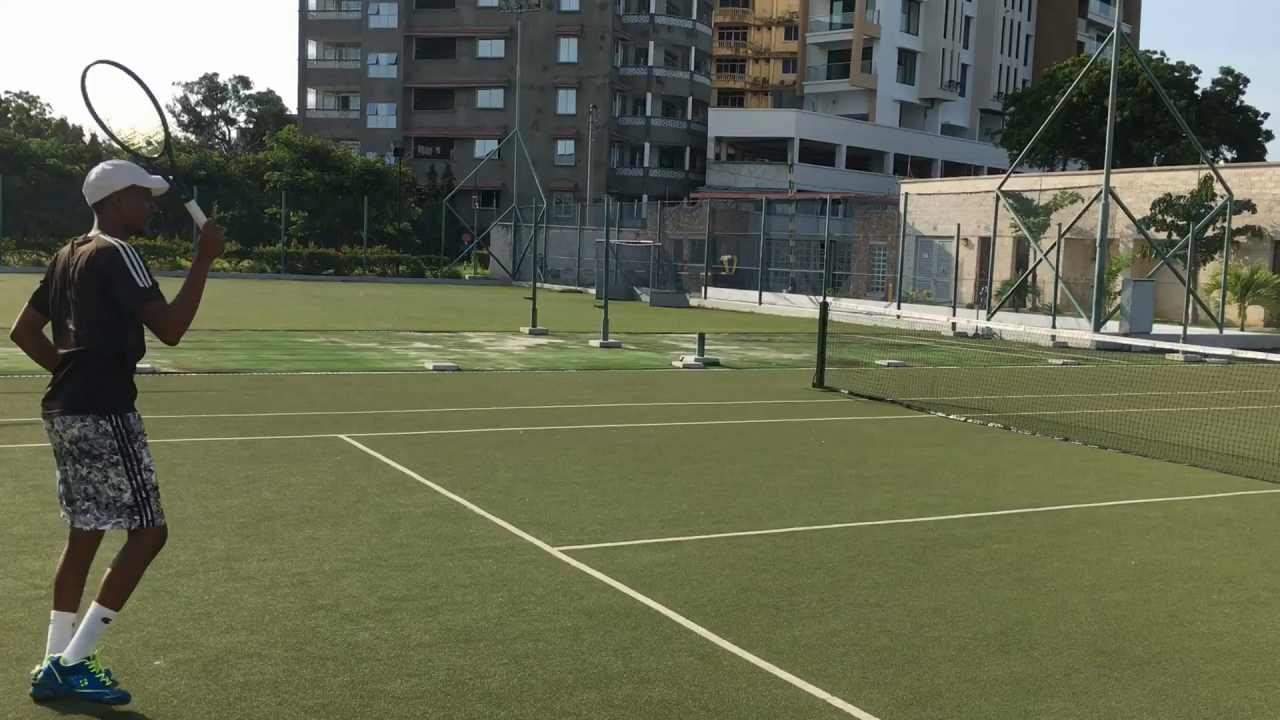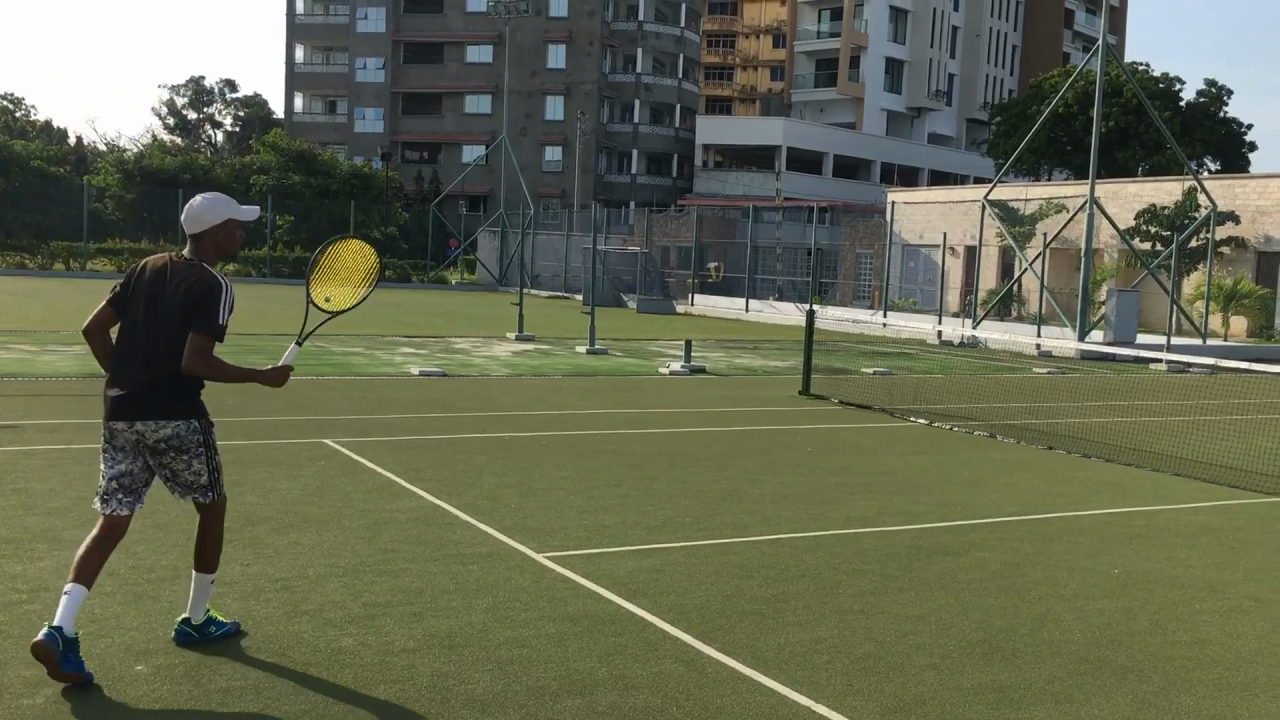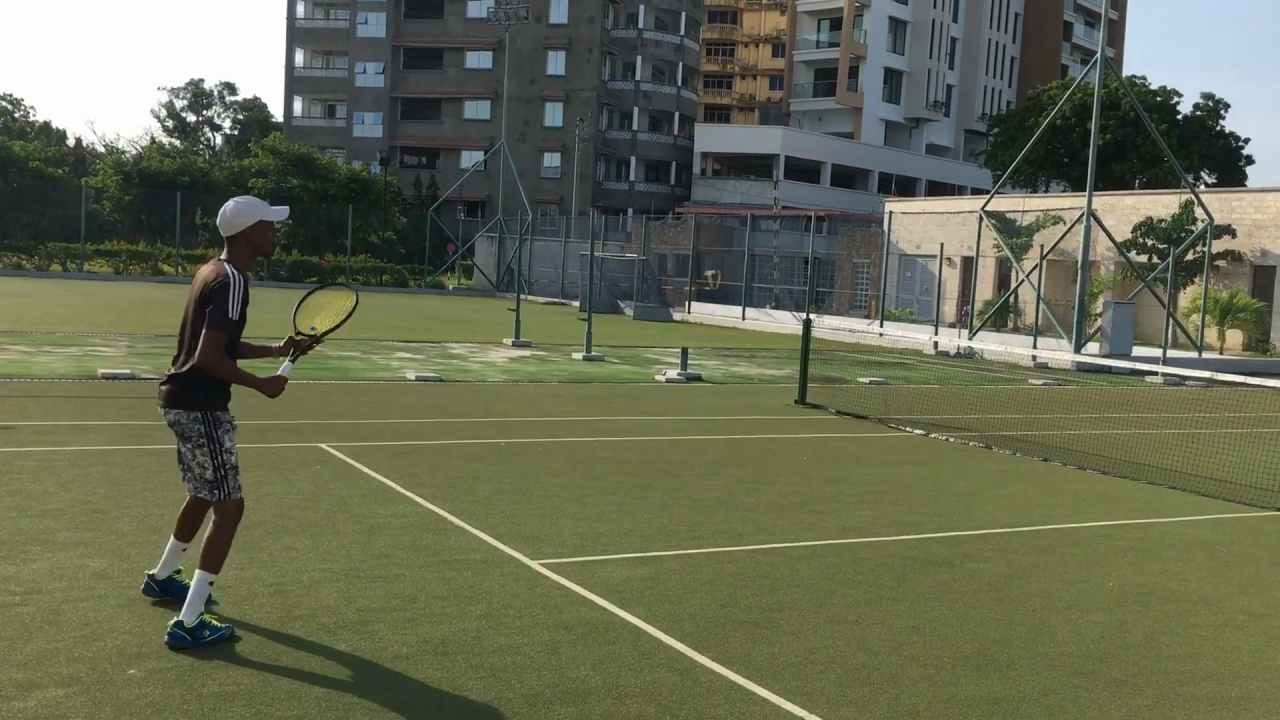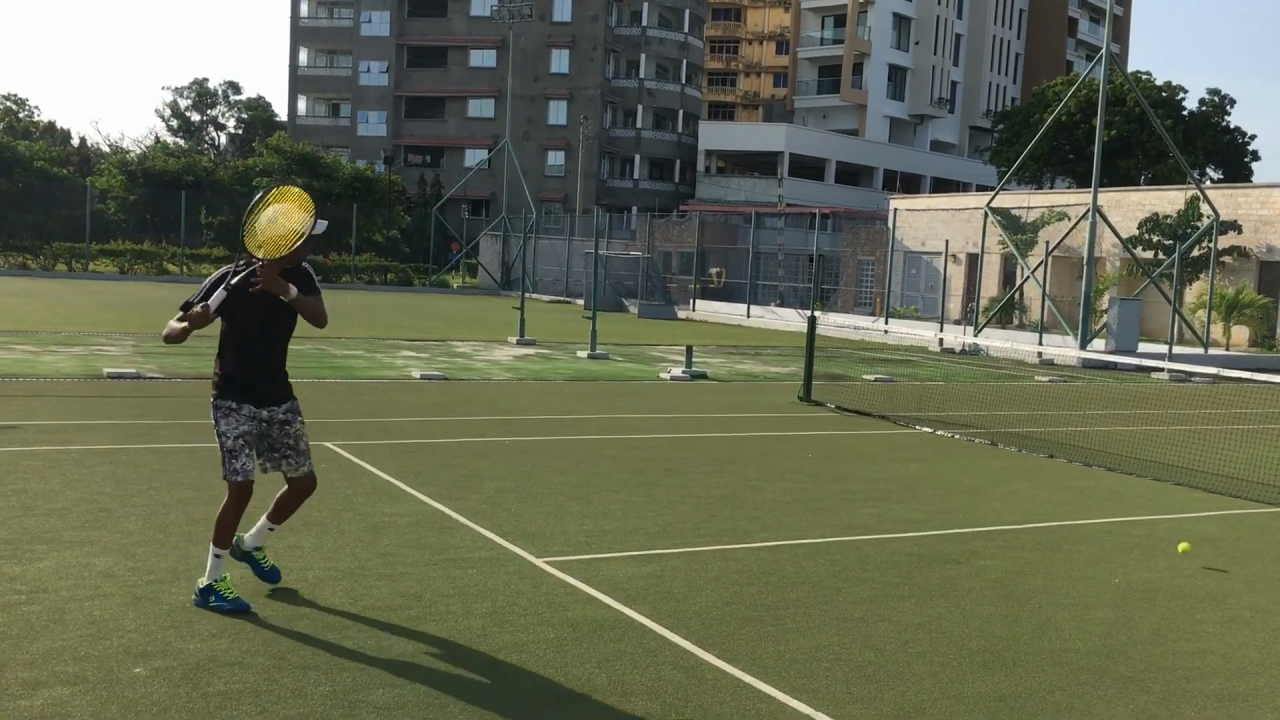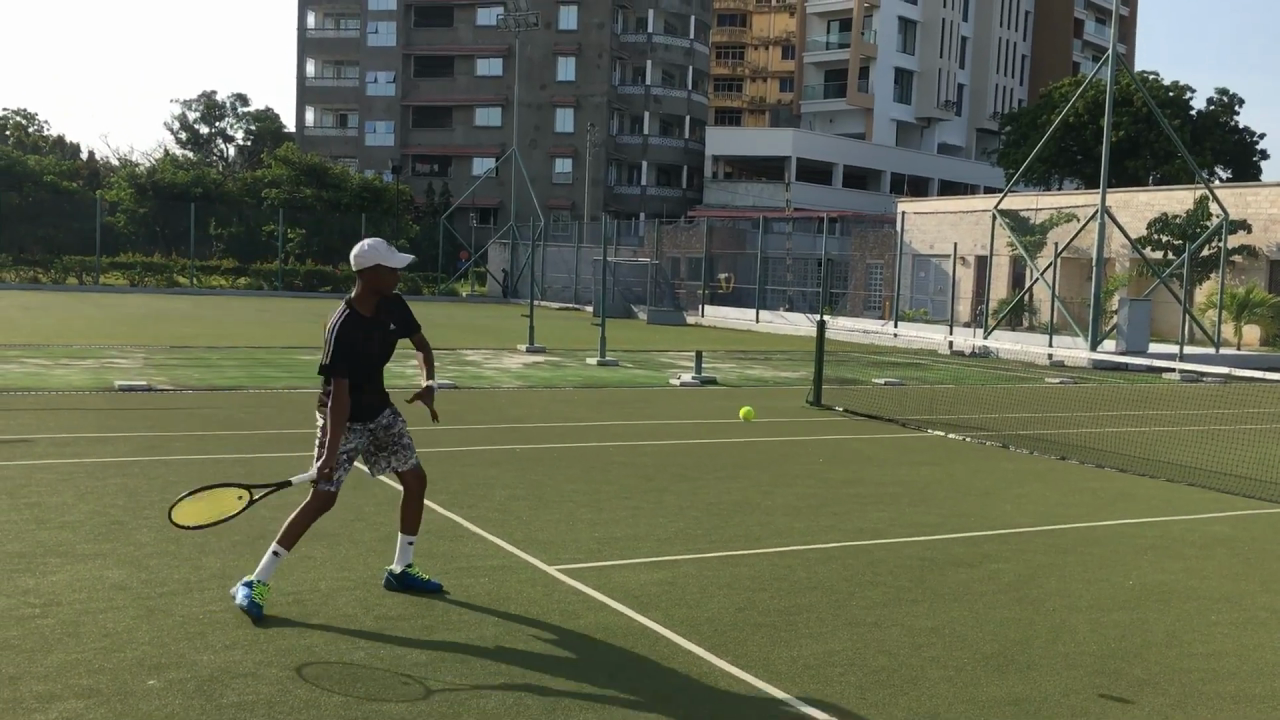
dt=0.5s
person 1, frame 1
left shoulder: (66, 257)
right shoulder: (118, 254)
left elbow: (22, 332)
right elbow: (170, 329)
right wrist: (203, 262)
left hip: (63, 413)
right hip: (103, 416)
left knee: (85, 535)
right knee: (148, 535)
left ankle: (52, 667)
right ankle: (71, 662)
person 1, frame 2
left shoulder: (145, 269)
right shoulder: (214, 286)
left elbow: (94, 330)
right elbow: (194, 362)
right wrist: (260, 376)
left hip: (121, 415)
right hip: (176, 417)
left knee: (111, 523)
right knee: (212, 506)
left ankle: (60, 630)
right ankle: (197, 619)
person 1, frame 3
left shoulder: (216, 273)
right shoulder: (230, 282)
right elbow: (206, 357)
left wrist: (281, 349)
right wrist: (259, 384)
left hip: (193, 405)
right hip: (199, 407)
left knee: (208, 493)
right knee: (229, 508)
left ankle: (163, 575)
right ankle: (188, 621)
person 1, frame 4
left shoulder: (298, 277)
right shoulder: (227, 280)
left elbow: (320, 319)
right elbow: (171, 331)
left wrist: (285, 291)
right wrist: (191, 322)
left hip: (279, 399)
right hip: (233, 401)
left knee: (305, 482)
right knee: (241, 489)
left ankle: (251, 543)
right ankle: (210, 583)
person 1, frame 5
left shoulder: (393, 304)
right shoulder: (343, 327)
left elbow: (423, 347)
right elbow: (340, 396)
left wrist: (429, 382)
right wrist: (326, 453)
left hip: (380, 411)
right hip: (347, 418)
left knee: (416, 479)
right knee: (322, 499)
left ankle: (401, 569)
right ankle: (254, 583)
